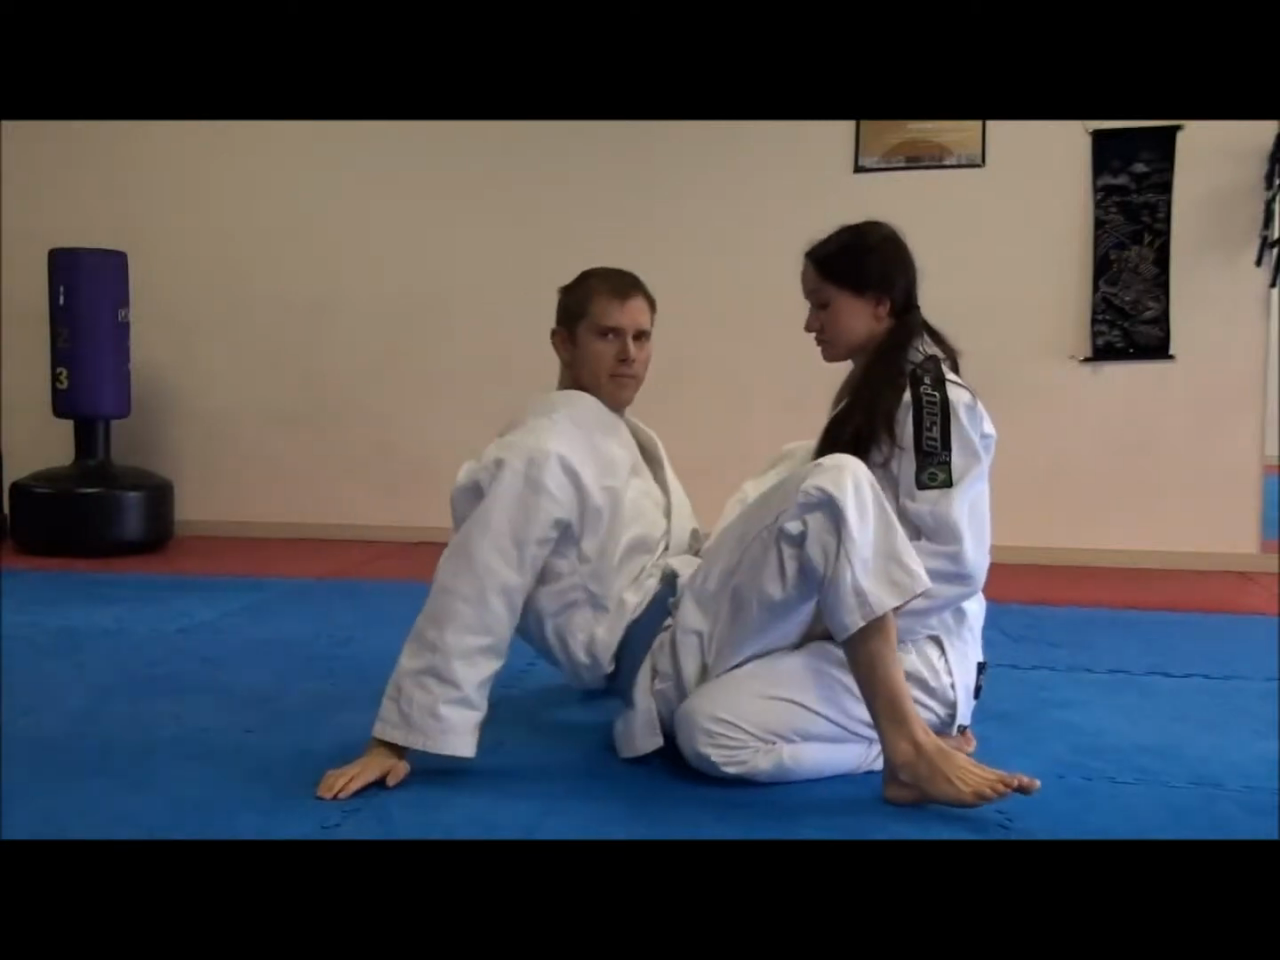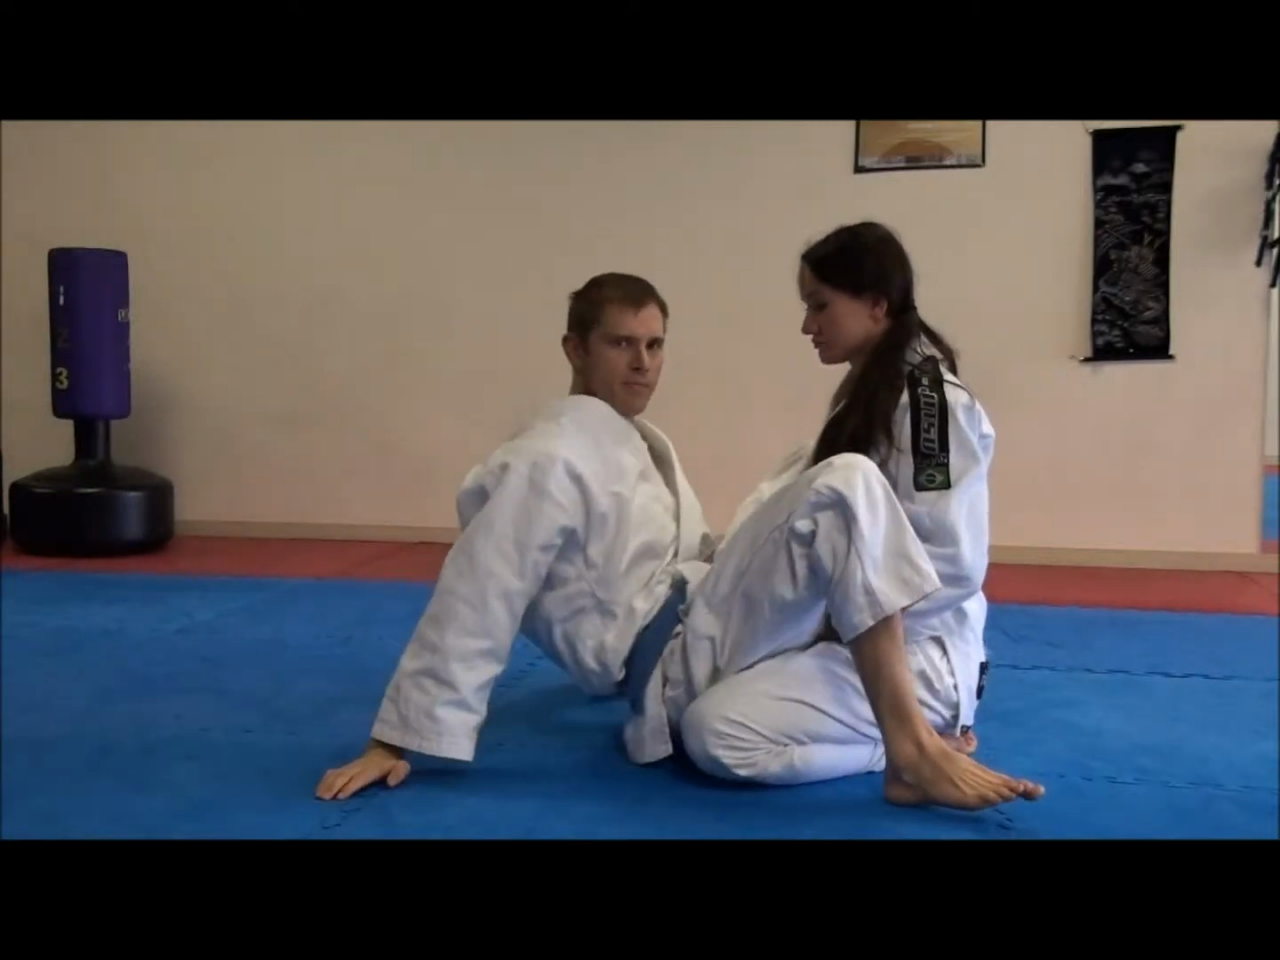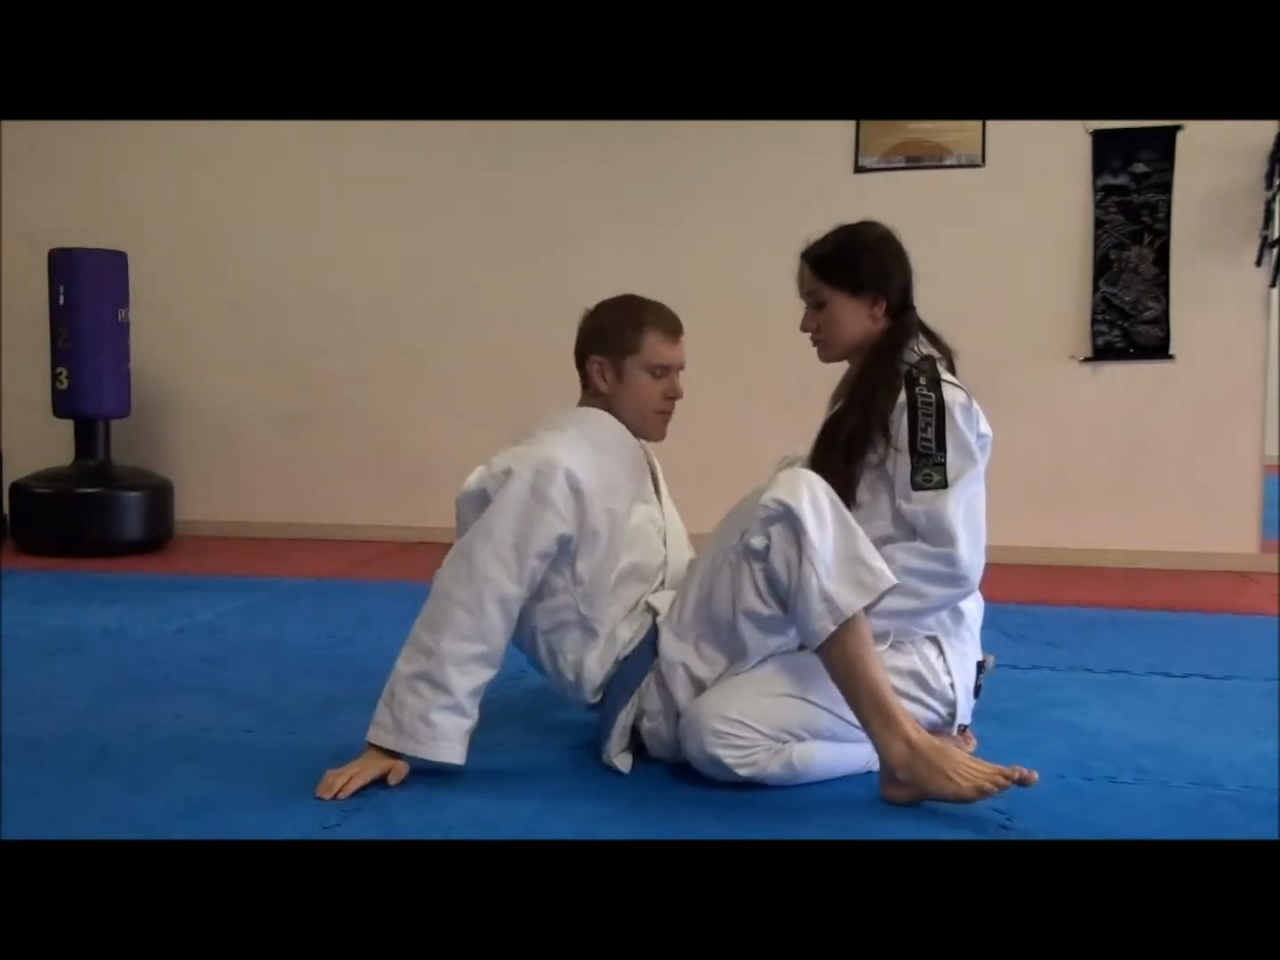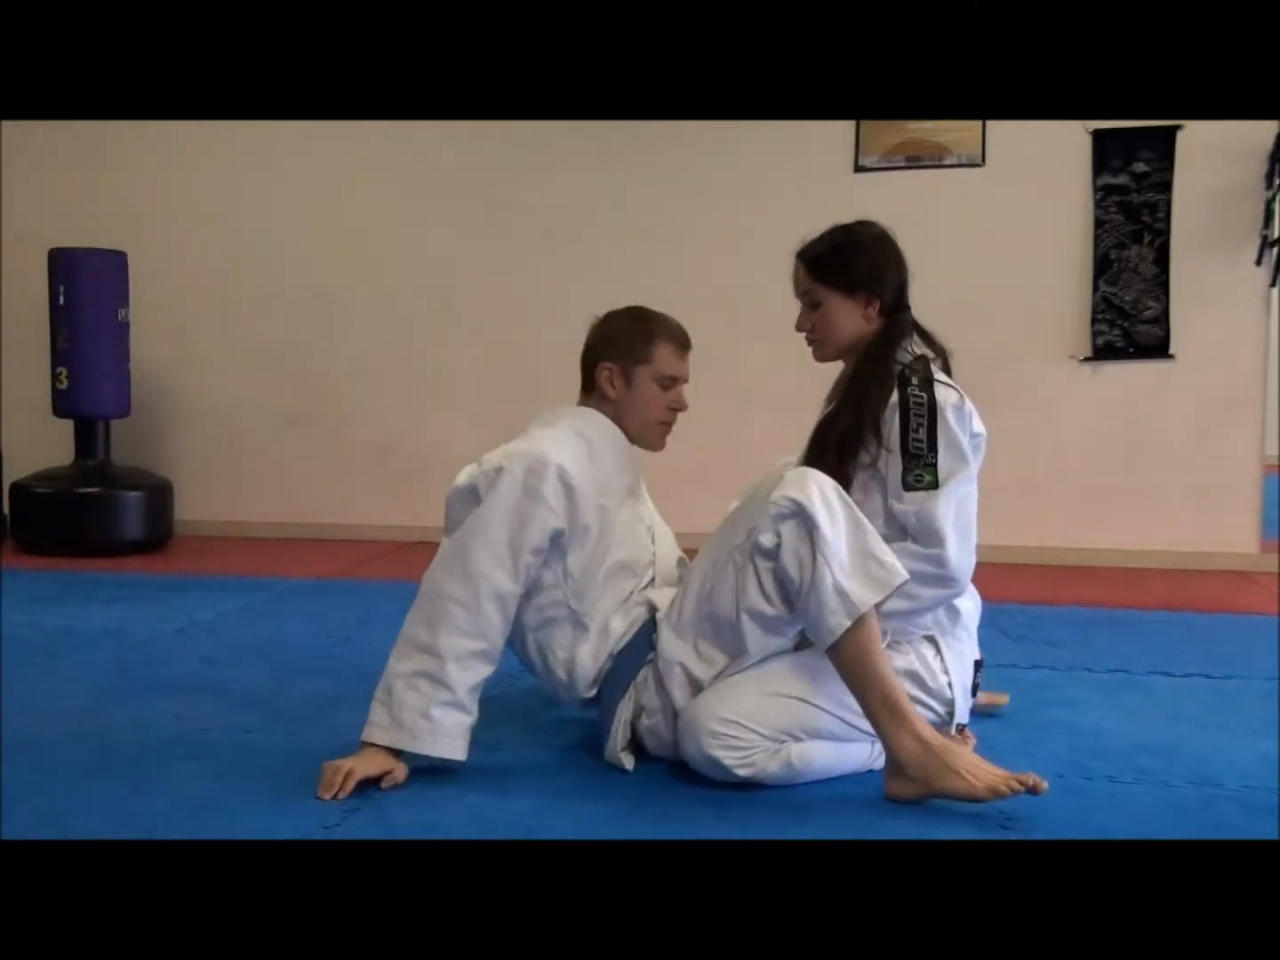
dt=0.2s
person 1, frame 1
left shoulder: (627, 439)
right shoulder: (537, 456)
right elbow: (467, 608)
right wrist: (399, 742)
left hip: (689, 638)
right hip: (671, 662)
right knee: (837, 484)
right ankle: (909, 747)
person 1, frame 2
left shoulder: (640, 443)
right shoulder: (547, 463)
right elbow: (470, 613)
right wrist: (398, 741)
left hip: (704, 642)
right hip: (673, 667)
right knee: (845, 483)
right ankle: (912, 749)
person 1, frame 3
left shoulder: (623, 458)
right shoulder: (550, 468)
right elbow: (467, 613)
right wrist: (396, 742)
left hip: (682, 654)
right hip: (661, 691)
right knee: (795, 499)
right ankle: (902, 744)
person 1, frame 4
left shoulder: (604, 461)
right shoulder: (540, 467)
right elbow: (459, 615)
right wrist: (395, 740)
left hip: (674, 659)
right hip: (653, 692)
right knee: (801, 499)
right ankle: (912, 745)
person 2, frame 1
left shoulder: (933, 401)
right shoulder: (872, 390)
left elbow: (956, 561)
left hip: (913, 652)
right hip: (852, 635)
left knee: (710, 729)
person 2, frame 2
left shoulder: (932, 402)
right shoulder: (870, 391)
left elbow: (955, 563)
left wrist: (825, 601)
left hip: (915, 655)
right hip: (856, 636)
left knee: (719, 731)
right knee: (694, 695)
left ankle: (918, 745)
person 2, frame 3
left shoulder: (929, 401)
right shoulder: (867, 389)
left elbow: (951, 562)
left wrist: (837, 595)
left hip: (910, 651)
right hip: (859, 636)
left knee: (716, 734)
right knee: (699, 694)
left ankle: (912, 742)
right ankle: (909, 734)
person 2, frame 4
left shoulder: (923, 399)
right shoulder: (863, 388)
left elbow: (943, 562)
left wrist: (823, 591)
left hip: (909, 649)
right hip: (857, 636)
left knee: (712, 734)
right knee: (701, 692)
